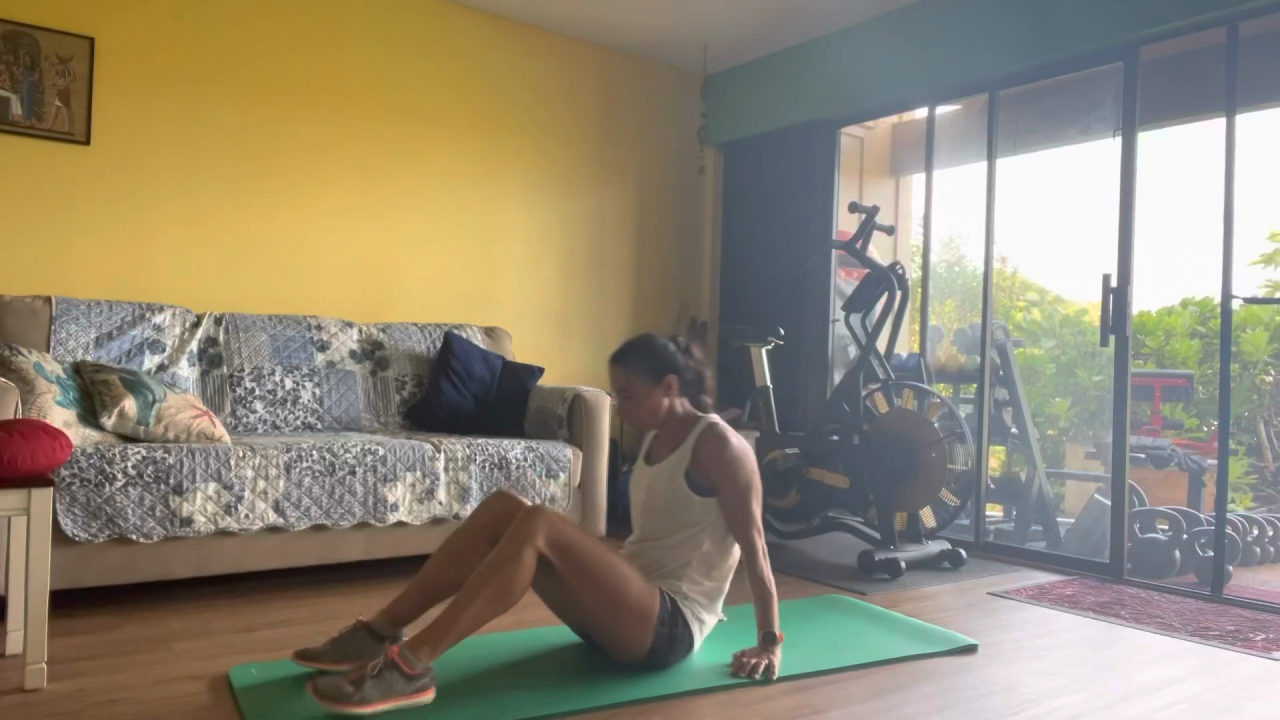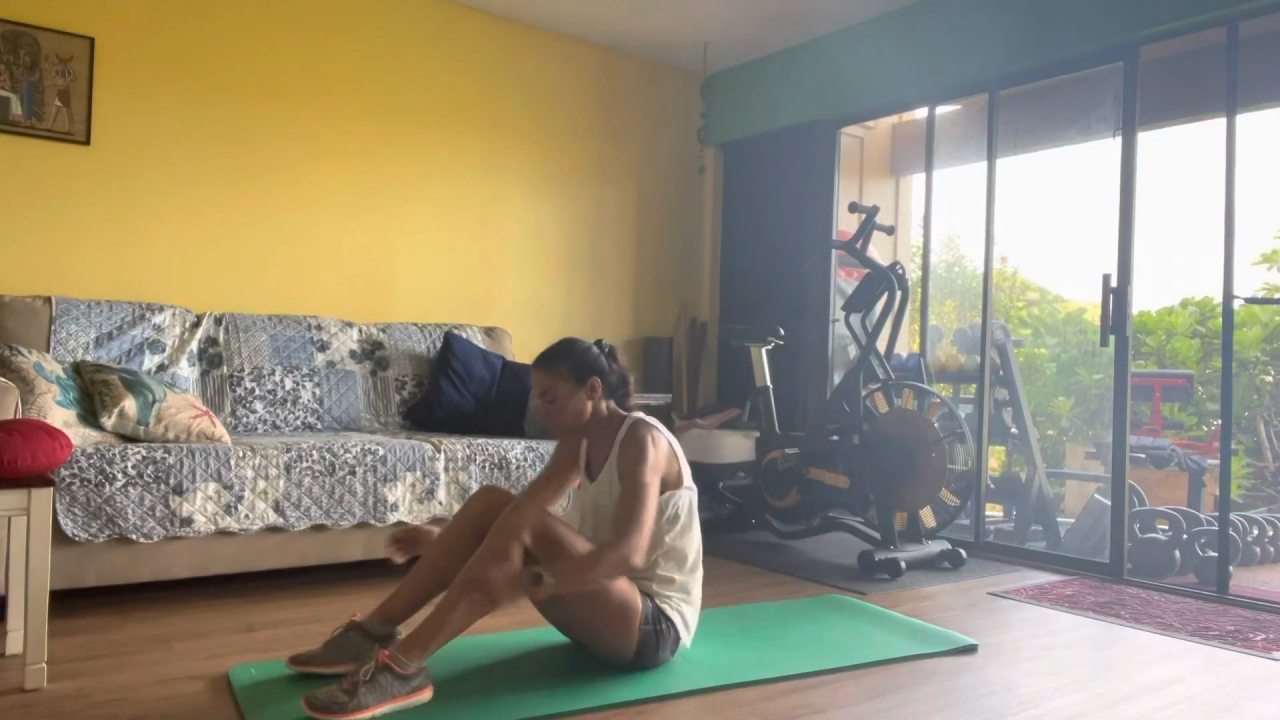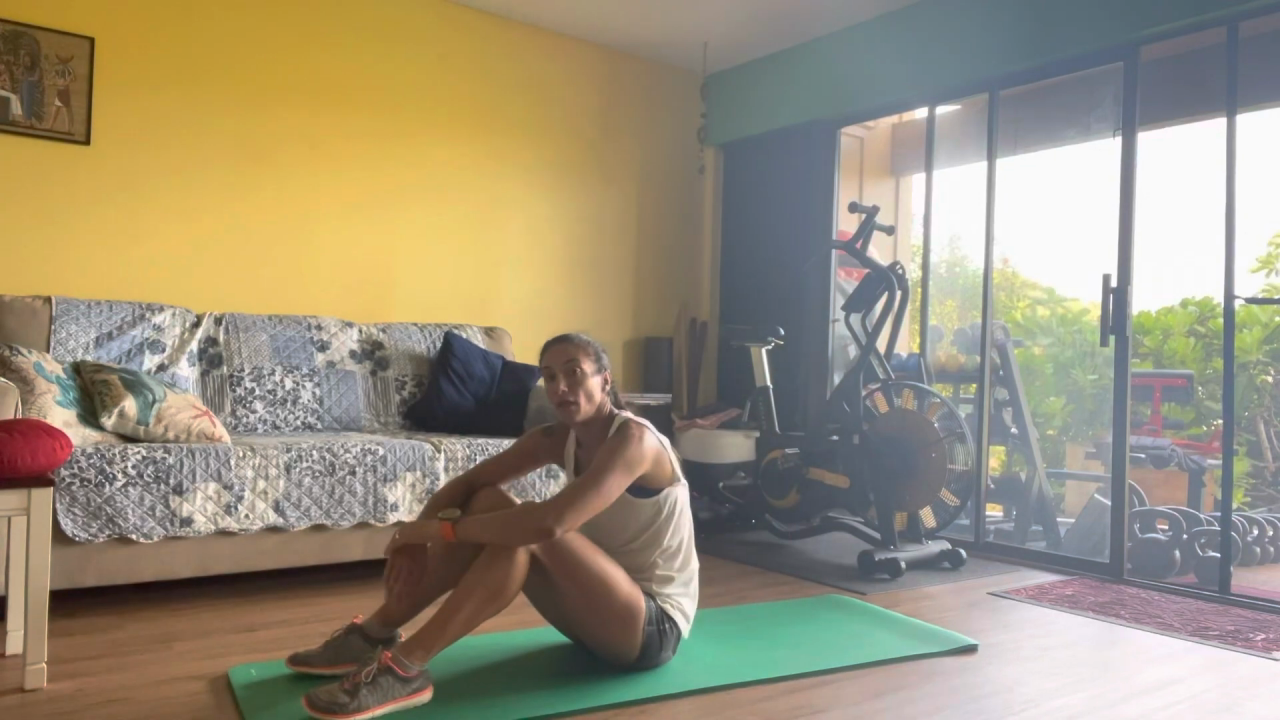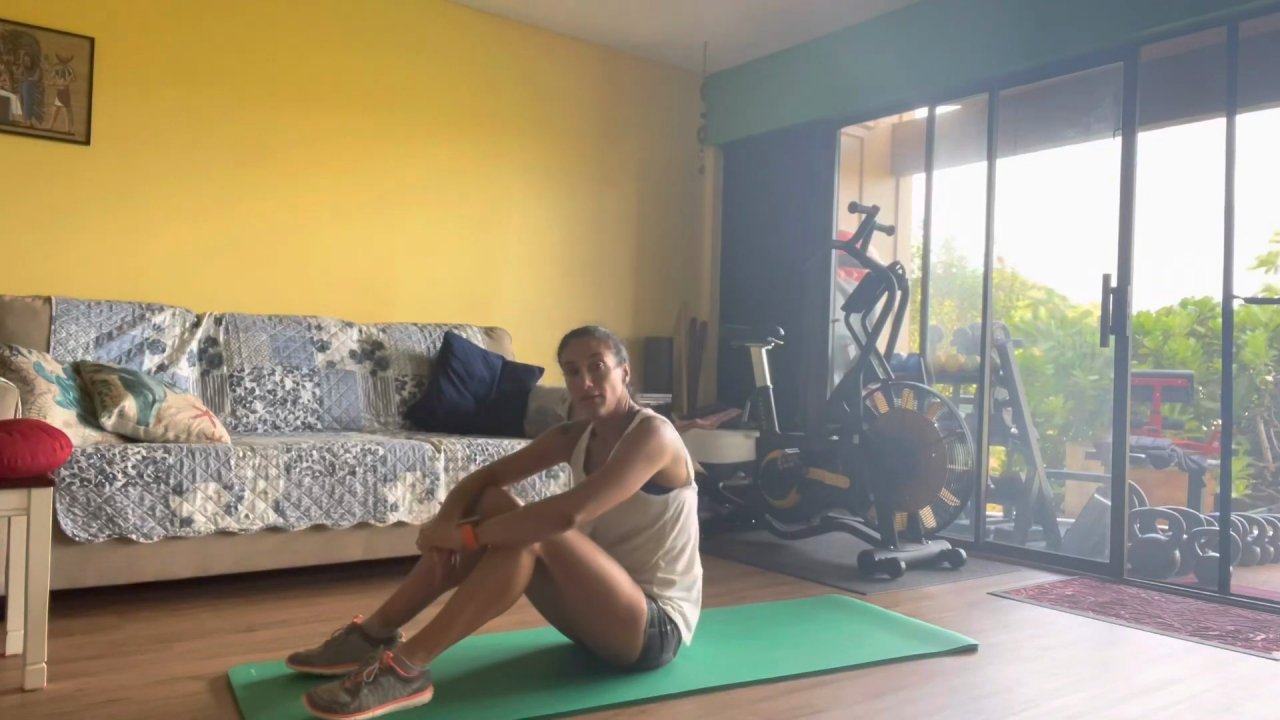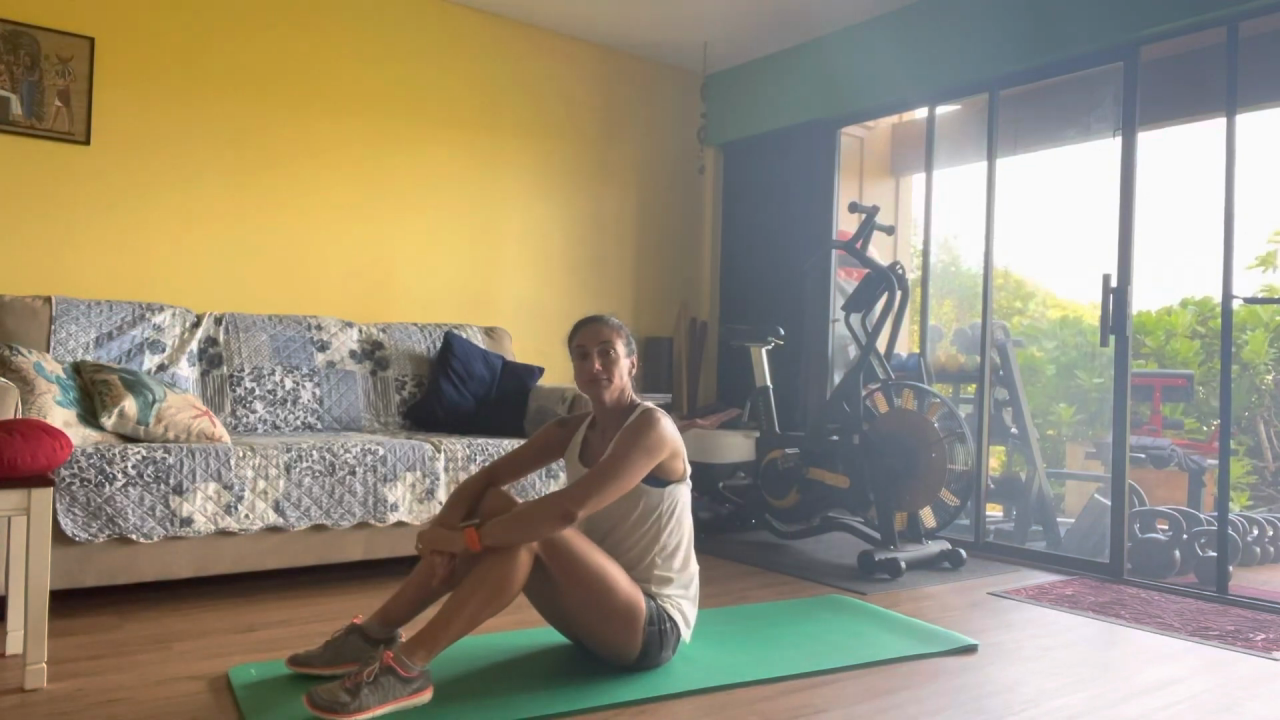
dt=0.4s
person 1, frame 1
left shoulder: (717, 445)
right shoulder: (655, 439)
left elbow: (753, 546)
left wrist: (768, 641)
left hip: (669, 626)
right hip: (630, 605)
left knee: (539, 525)
right knee: (503, 507)
left ankle: (411, 667)
right ankle: (380, 632)
person 1, frame 2
left shoulder: (642, 441)
right shoulder: (579, 441)
left elbow: (628, 555)
right elbow: (534, 501)
left wrist: (528, 582)
right wrist: (441, 536)
left hip: (653, 625)
right hip: (604, 613)
left knee: (525, 523)
right knee: (492, 502)
left ankle: (403, 668)
right ankle: (374, 632)
person 1, frame 3
left shoulder: (633, 439)
right shoulder: (558, 439)
left elbow: (549, 524)
right elbow: (463, 485)
left wrist: (442, 530)
right wrist: (416, 538)
left hip: (654, 624)
right hip: (597, 608)
left knee: (530, 531)
right knee: (489, 505)
left ankle: (405, 668)
right ankle: (374, 635)
person 1, frame 4
left shoulder: (653, 434)
right shoulder: (575, 436)
left elbow: (567, 515)
right elbow: (481, 478)
left wrist: (465, 533)
right wrist: (445, 526)
left hip: (655, 626)
right hip: (599, 609)
left knee: (534, 533)
right knee: (491, 503)
left ankle: (406, 668)
right ankle: (373, 634)
person 1, frame 5
left shoulder: (652, 426)
right shoulder: (572, 431)
left elbow: (570, 510)
right elbow: (483, 479)
left wrist: (466, 537)
right wrist: (444, 528)
left hip: (654, 624)
right hip: (597, 609)
left knee: (534, 531)
right knee: (491, 506)
left ankle: (406, 667)
right ankle: (373, 635)
